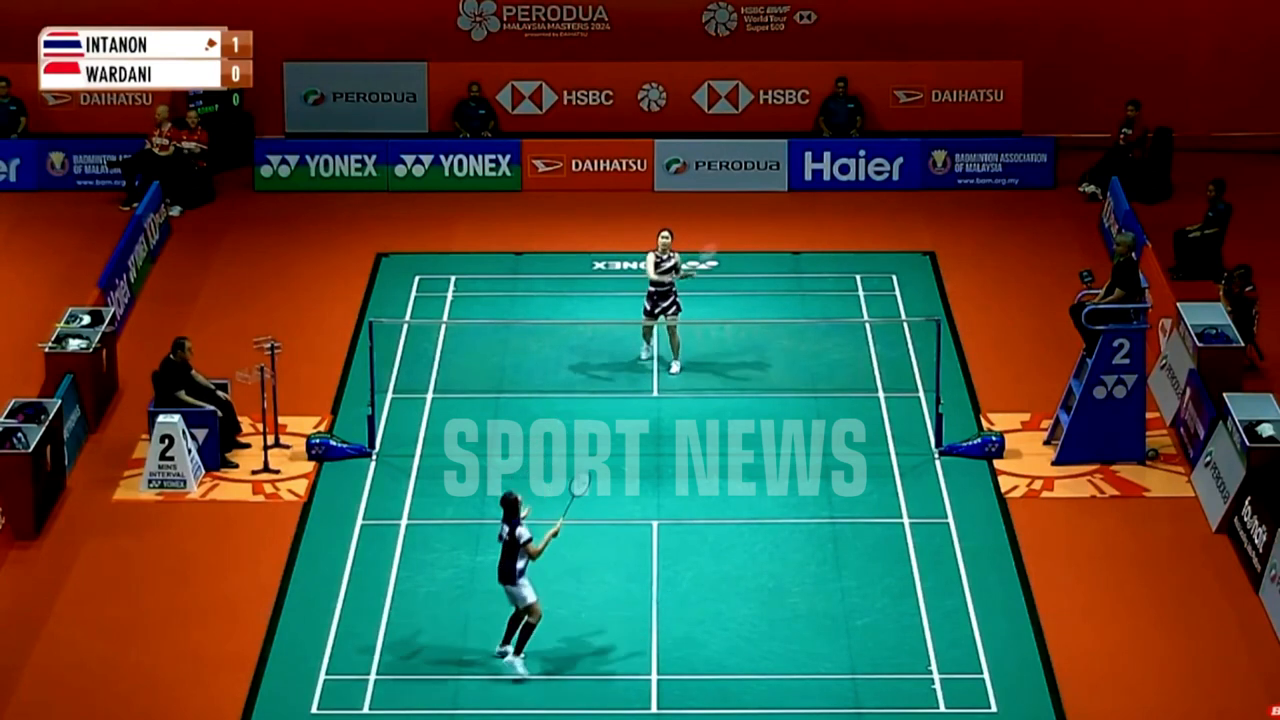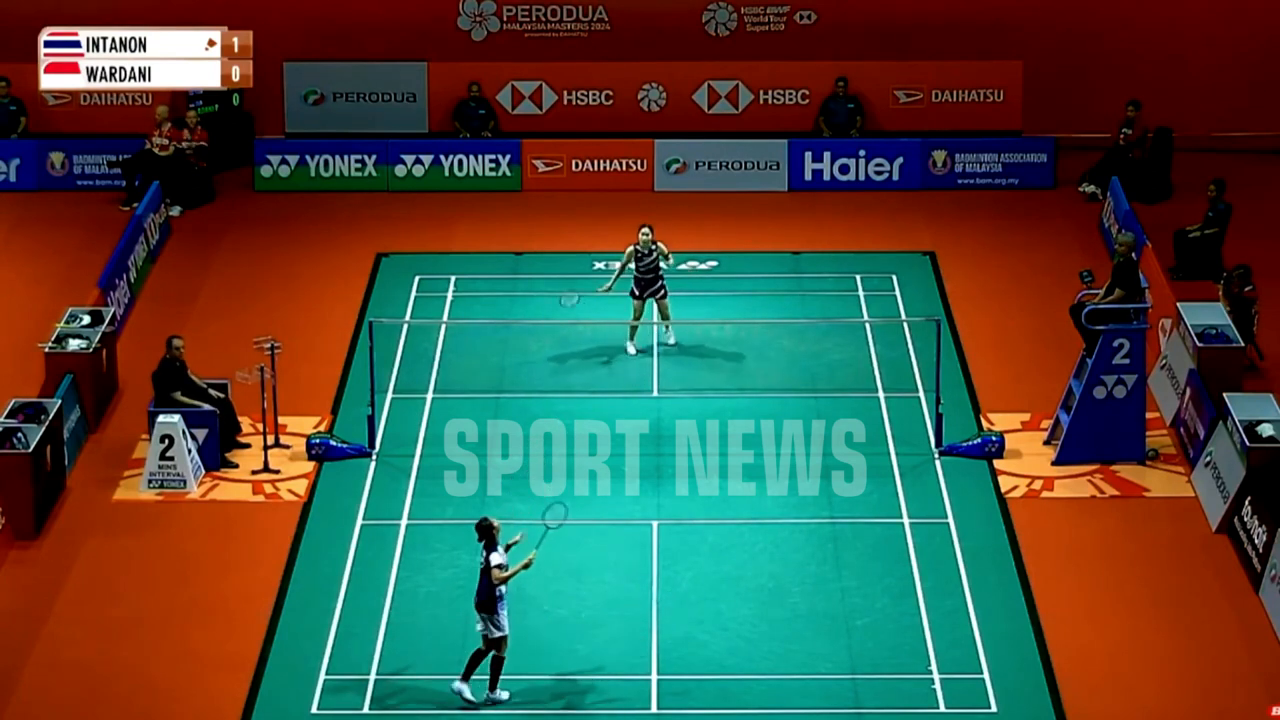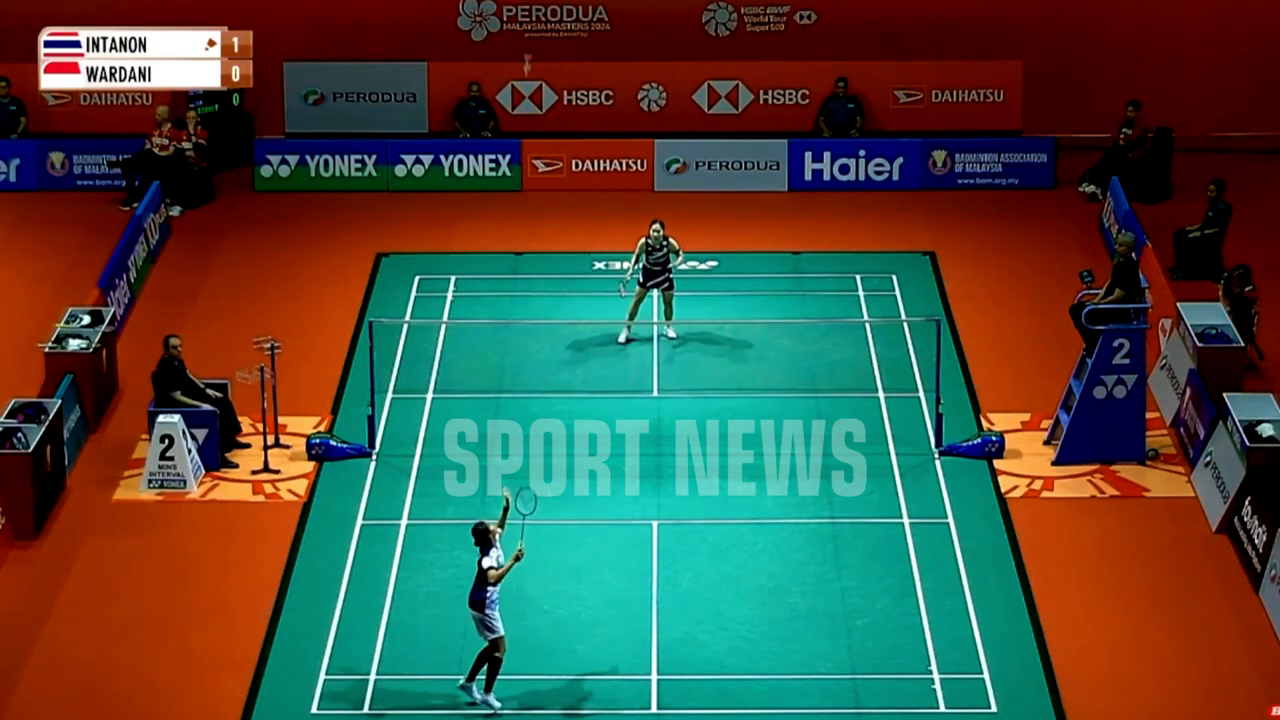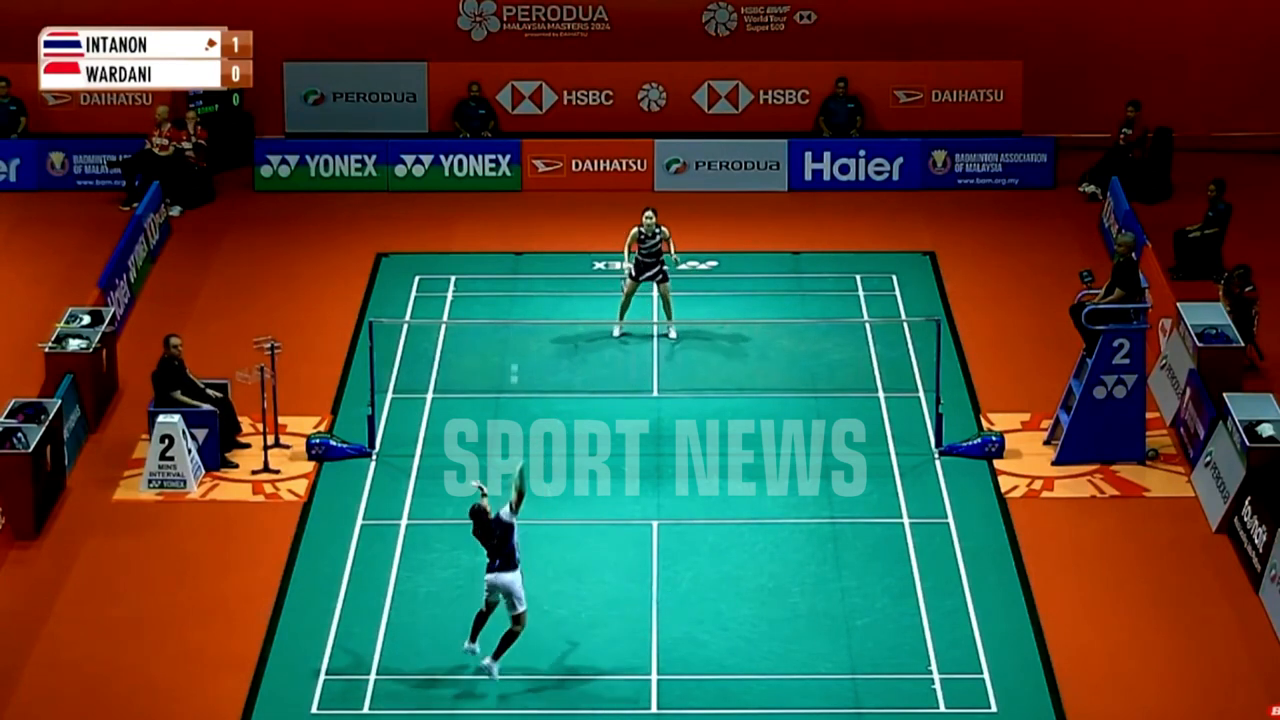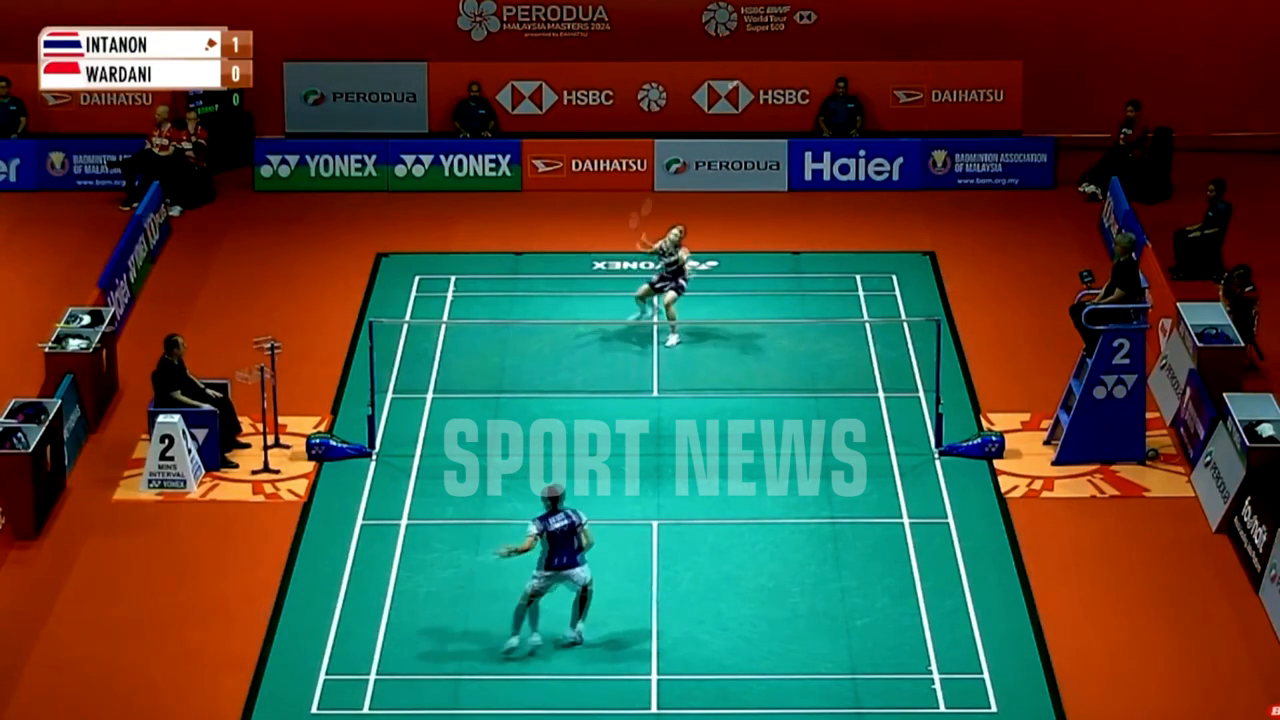
dt=0.5s
person 1, frame 1
left shoulder: (506, 520)
right shoulder: (520, 529)
right elbow: (533, 555)
right wrist: (550, 535)
left hip: (504, 573)
right hip: (514, 577)
left knee: (521, 610)
right knee: (536, 614)
left ankle: (505, 647)
right ankle: (515, 656)
person 1, frame 2
left shoulder: (489, 547)
right shoulder: (495, 553)
right elbow: (497, 579)
left wrist: (510, 545)
right wrist: (521, 566)
left hip: (482, 602)
right hip: (493, 604)
left knee: (488, 645)
right knee: (500, 647)
left ankle: (462, 683)
right ankle: (493, 693)
person 1, frame 3
left shoulder: (493, 543)
right shoulder: (488, 556)
left elbow: (500, 526)
right elbow: (493, 579)
left wrist: (506, 508)
right wrist: (513, 561)
left hip: (484, 605)
right hip: (484, 607)
left knee: (494, 646)
right knee: (499, 649)
left ankle: (469, 682)
right ankle: (486, 695)
person 1, frame 4
left shoulder: (478, 531)
right shoulder: (502, 521)
right elbow: (517, 498)
left wrist: (483, 495)
right wrist: (519, 476)
left hip: (491, 575)
right hip: (508, 577)
left knee: (488, 608)
right knee: (519, 624)
left ankle: (471, 644)
right ankle: (492, 661)
person 1, frame 5
left shoulder: (539, 522)
right shoulder: (575, 515)
left elbow: (528, 546)
right elbow: (589, 542)
left wrist: (509, 552)
left hip: (550, 570)
right hip: (574, 567)
left knee: (527, 601)
right knee: (587, 587)
left ankle: (515, 637)
right ankle: (575, 630)
